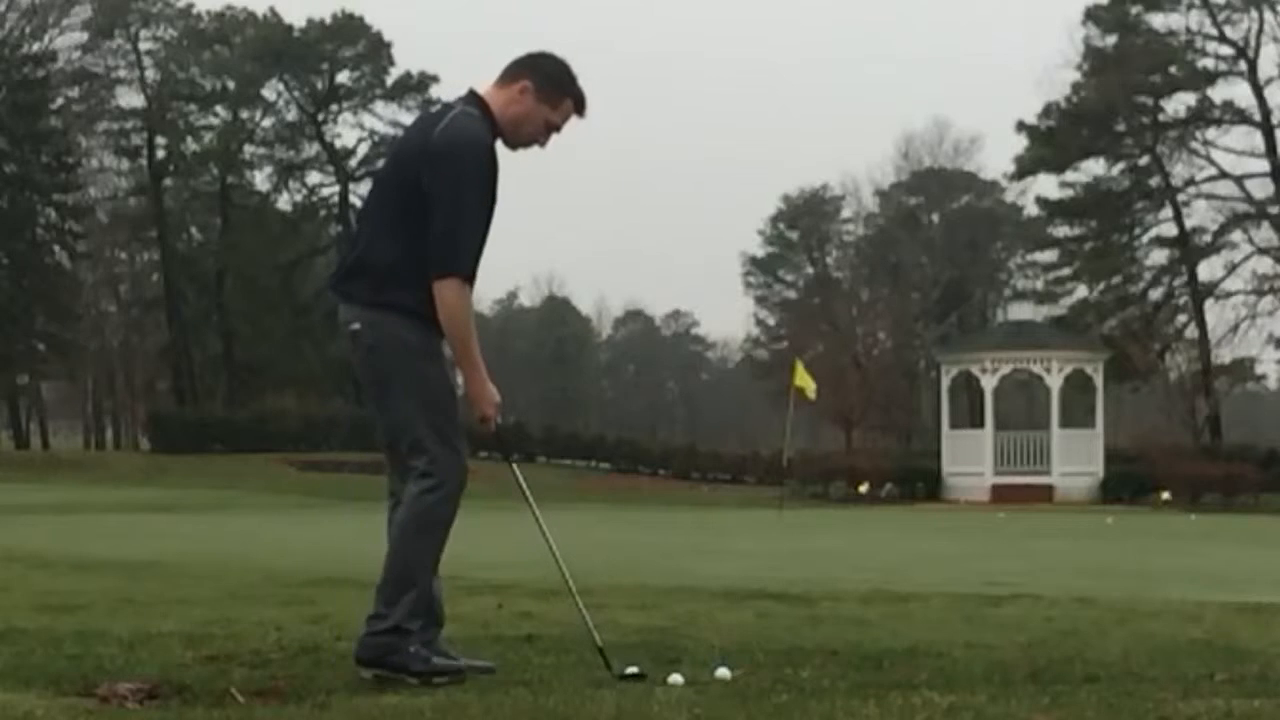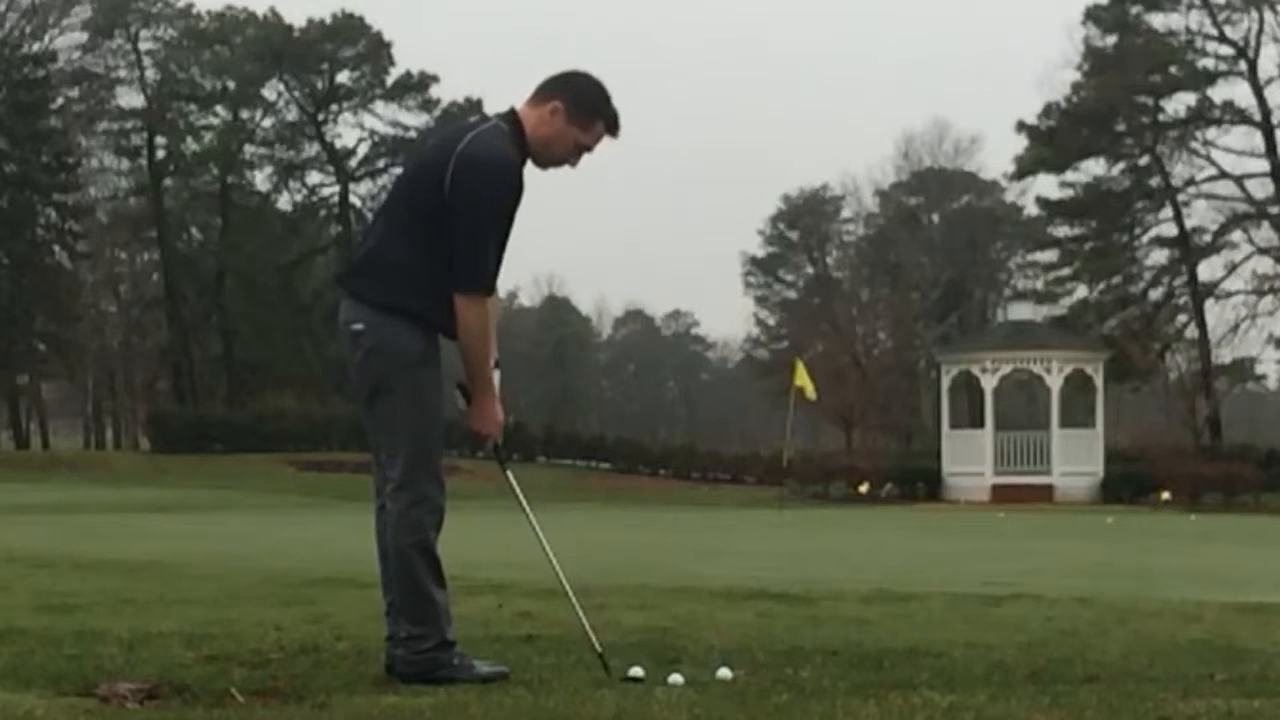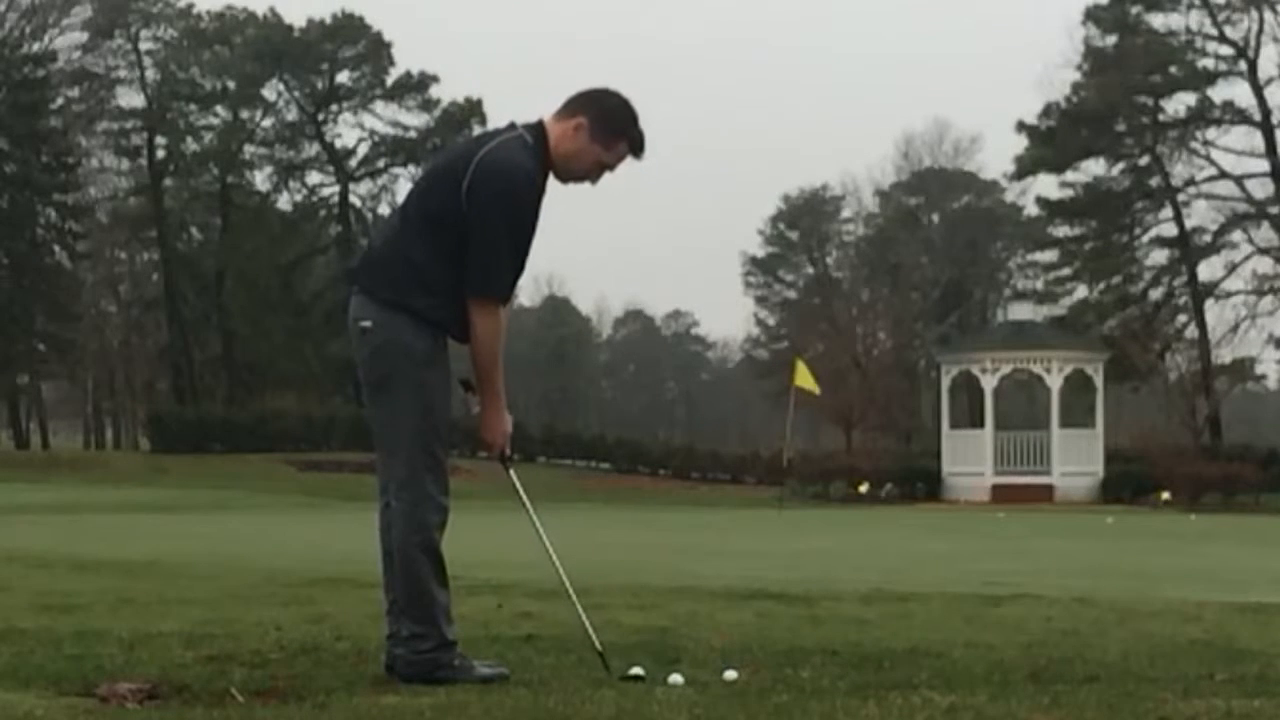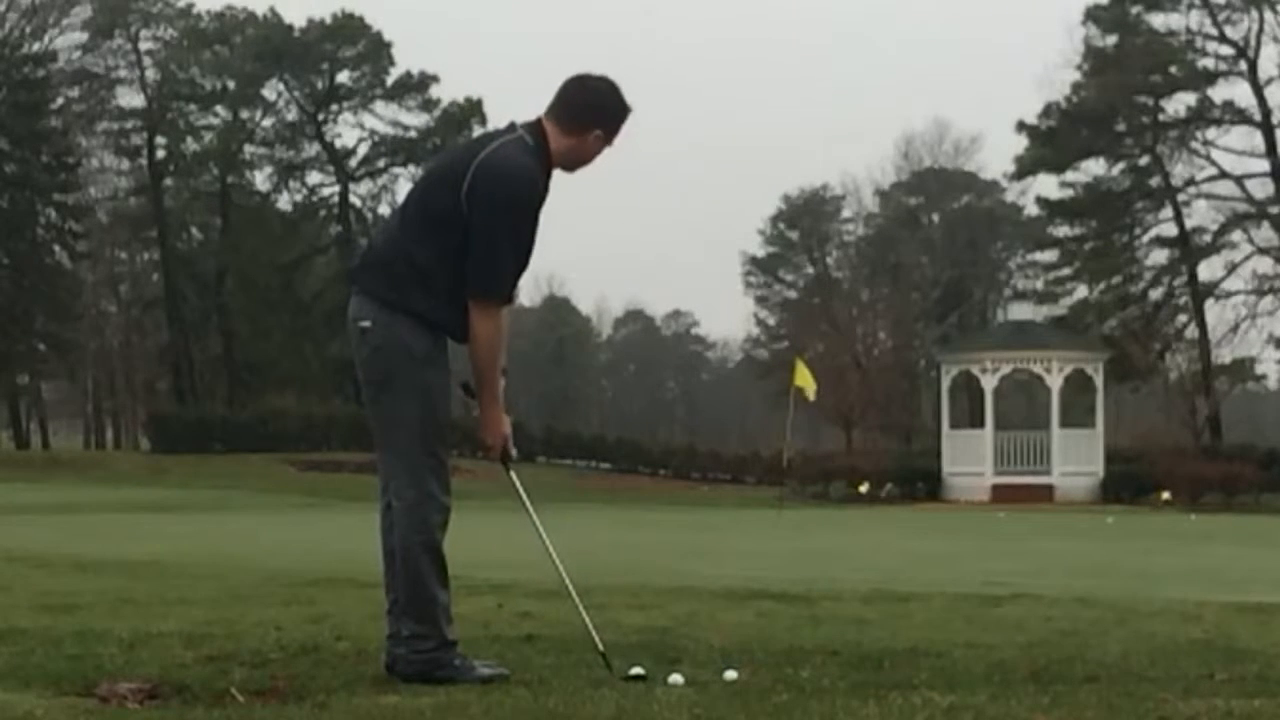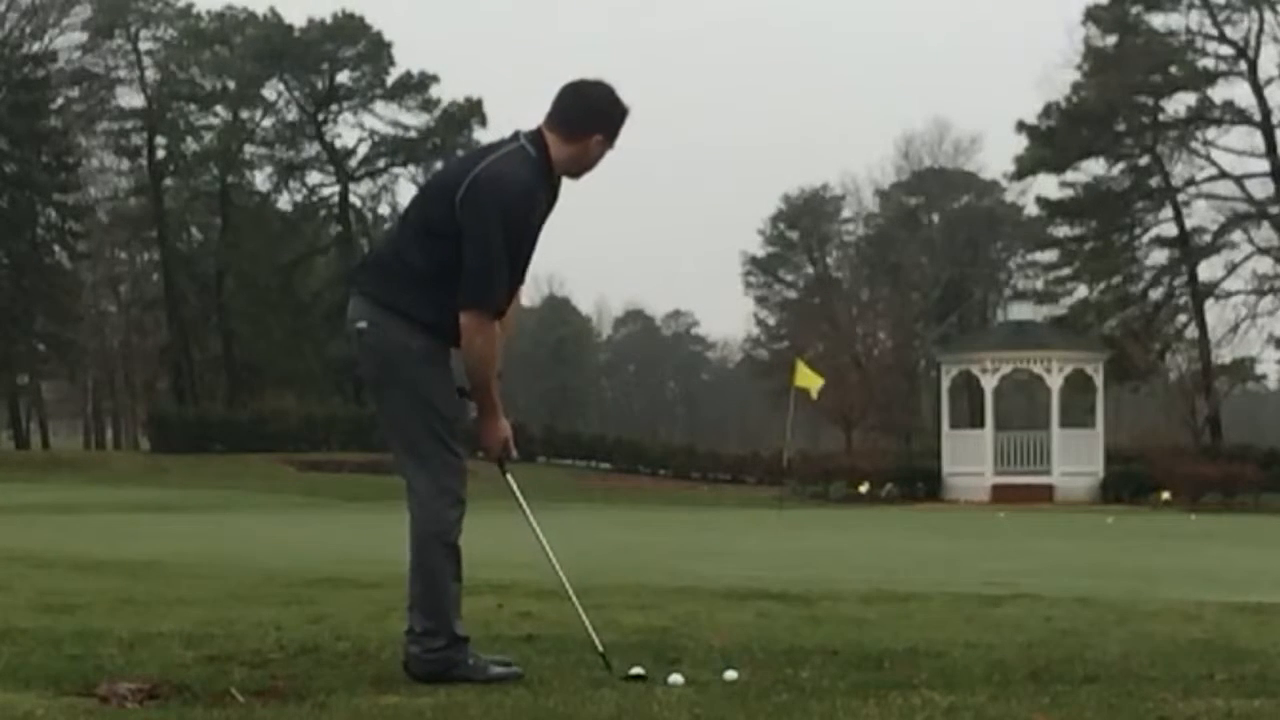
dt=1s
person 1, frame 1
left shoulder: (449, 127)
right shoulder: (466, 144)
right elbow: (448, 273)
left wrist: (459, 364)
right wrist: (476, 376)
left hip: (384, 317)
right hip: (394, 321)
left knee: (418, 480)
right knee: (438, 472)
left ankle: (410, 634)
right ankle: (388, 631)
person 1, frame 2
left shoulder: (484, 147)
right shoulder: (491, 162)
left elbow: (475, 281)
right elbow: (469, 290)
left wrist: (488, 371)
right wrist: (483, 395)
left hip: (385, 319)
right hip: (392, 323)
left knee: (406, 488)
right knee: (415, 490)
left ankle: (412, 641)
right ankle: (423, 648)
person 1, frame 3
left shoulder: (509, 156)
right shoulder: (510, 172)
left elbow: (482, 291)
right elbow: (484, 301)
left wrist: (488, 394)
right wrist: (493, 405)
left hip: (394, 316)
right hip: (400, 320)
left knee: (409, 490)
right knee: (418, 492)
left ankle: (412, 642)
right ankle: (425, 649)
person 1, frame 4
left shoulder: (512, 160)
right shoulder: (512, 176)
left elbow: (493, 292)
right elbow: (485, 302)
left wrist: (494, 382)
right wrist: (492, 405)
left hip: (396, 316)
right hip: (400, 320)
left knee: (412, 490)
right knee: (421, 492)
left ankle: (411, 640)
right ankle: (425, 648)
person 1, frame 5
left shoulder: (532, 176)
right shoulder: (506, 186)
left elbow: (502, 295)
right elbow: (477, 314)
left wrist: (488, 394)
right wrist: (490, 411)
left hip: (409, 322)
right hip: (395, 321)
left knee: (438, 483)
right knee: (438, 484)
left ankle: (432, 637)
right ankle: (438, 647)
